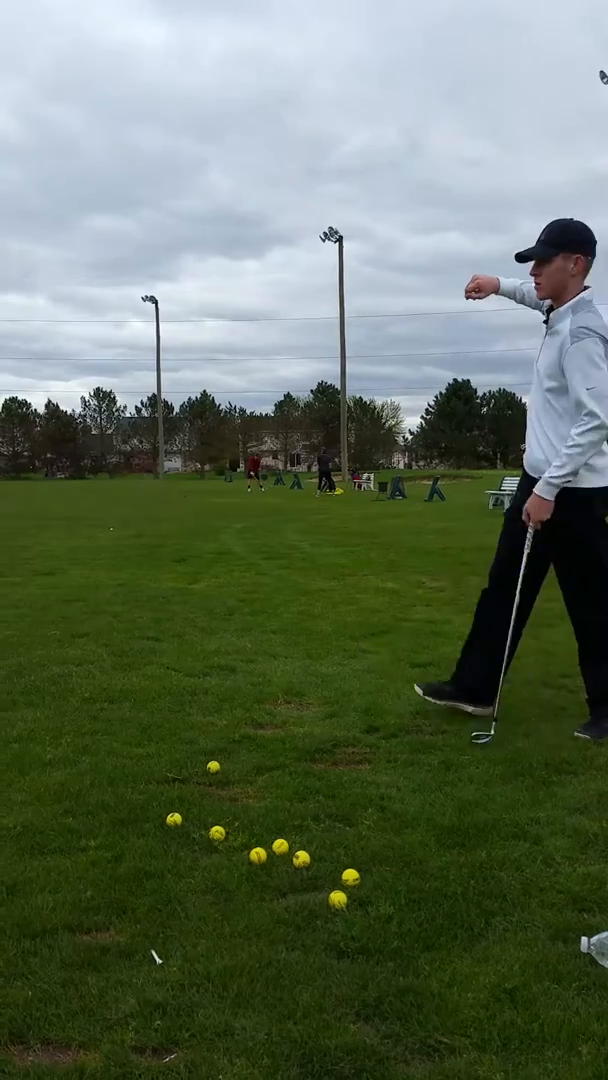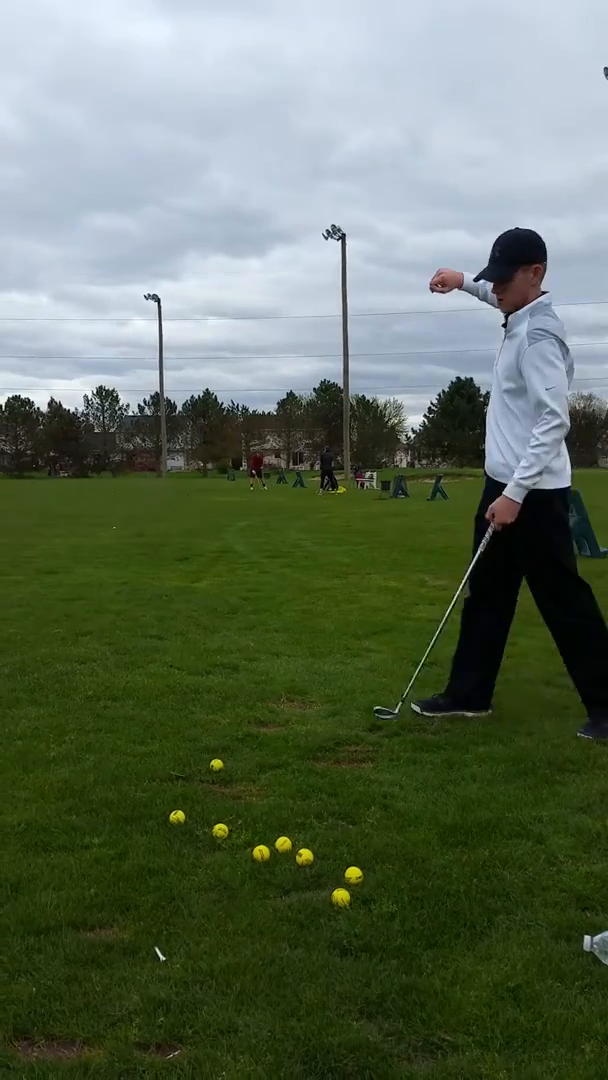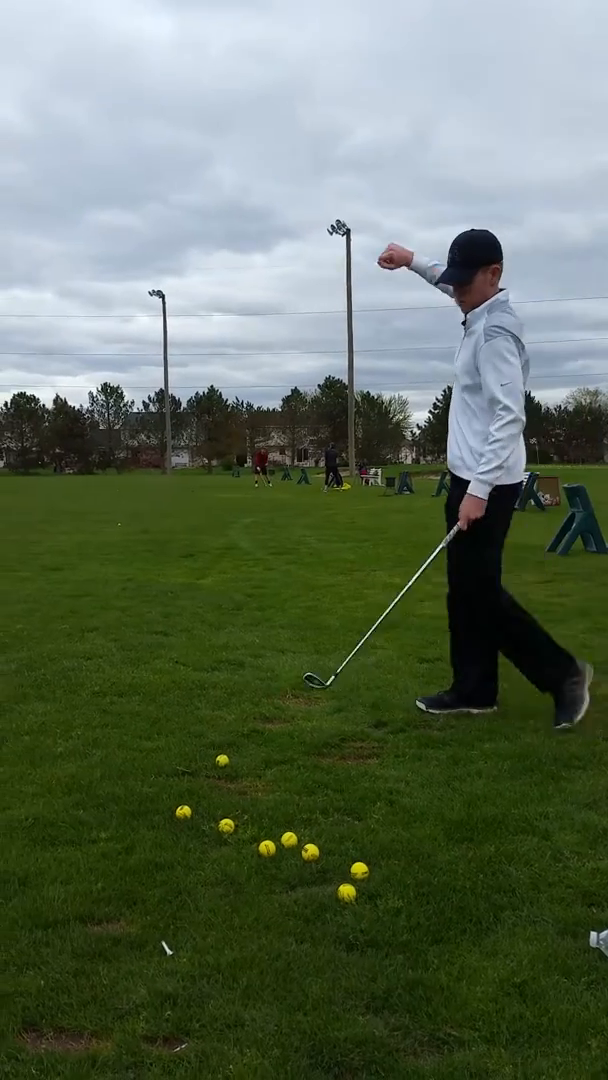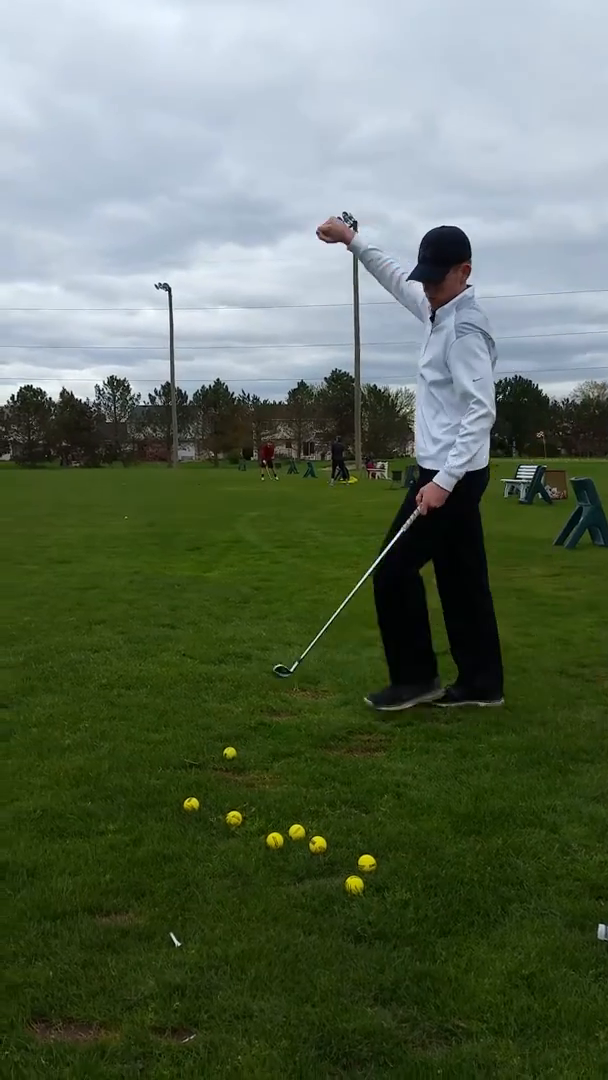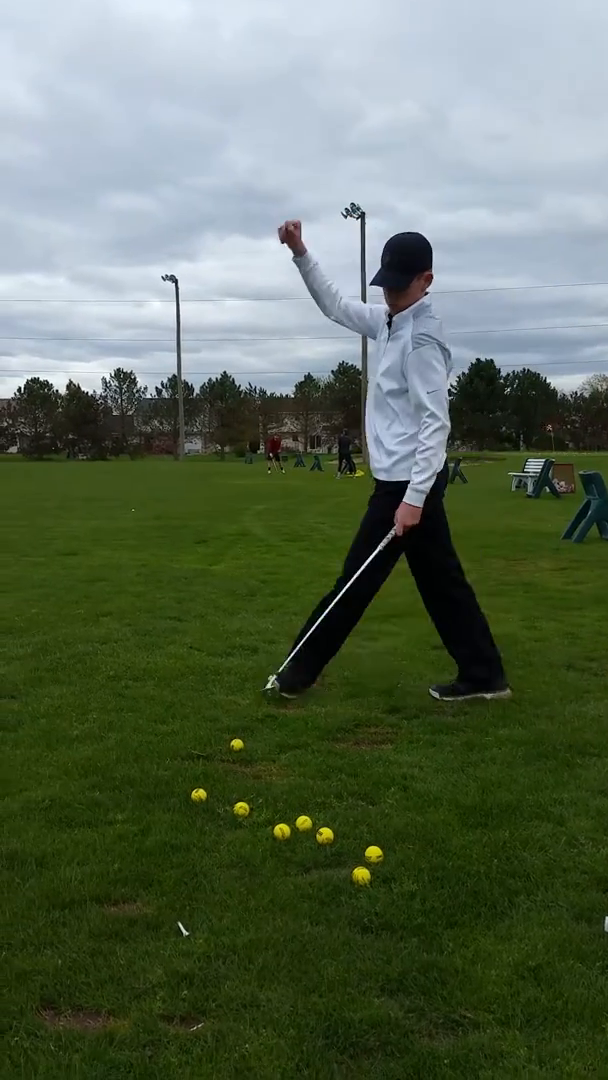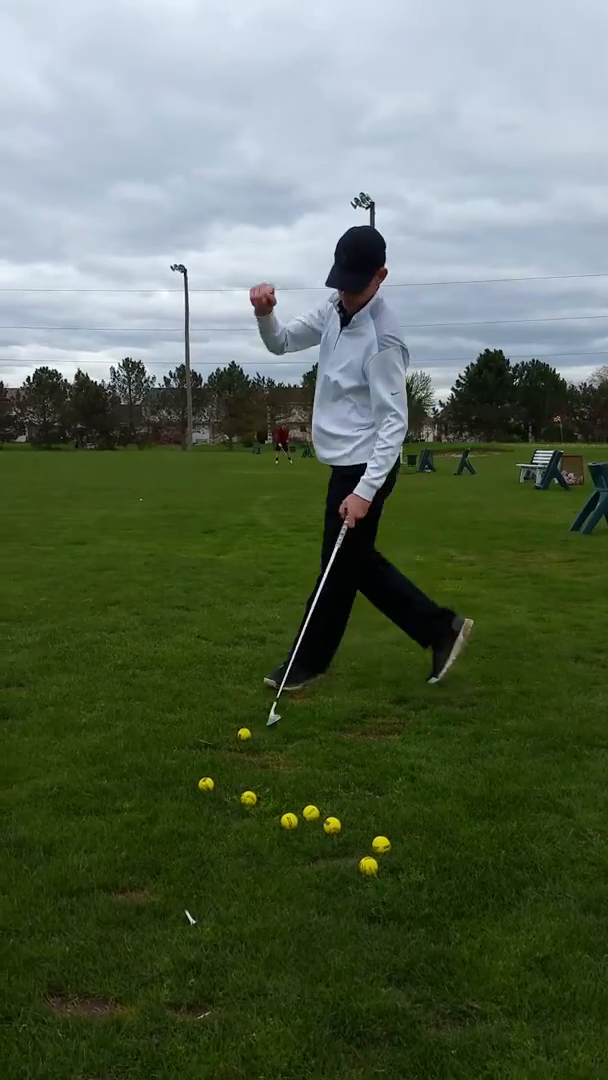
dt=0.2s
person 1, frame 1
right shoulder: (560, 316)
left wrist: (547, 489)
right wrist: (497, 285)
right hip: (540, 481)
right knee: (504, 585)
right ankle: (475, 687)
person 1, frame 2
left shoulder: (537, 333)
right shoulder: (522, 320)
left elbow: (553, 420)
right elbow: (500, 292)
left wrist: (516, 492)
right wrist: (457, 280)
left hip: (533, 491)
right hip: (506, 484)
left knee: (562, 599)
right knee: (486, 591)
right ankle: (469, 692)
person 1, frame 3
left shoulder: (497, 329)
right shoulder: (483, 318)
left elbow: (508, 416)
right elbow: (458, 283)
left wrist: (480, 491)
right wrist: (414, 262)
left hip: (490, 485)
right hip: (469, 477)
left knee: (476, 591)
right knee: (464, 589)
left ankle: (562, 673)
right ankle: (473, 688)
person 1, frame 4
left shoulder: (464, 327)
right shoulder: (439, 312)
left elbow: (479, 410)
right elbow: (398, 278)
left wrist: (444, 479)
right wrist: (352, 242)
left hip: (452, 473)
right hip: (453, 471)
left knee: (395, 569)
right knee: (461, 577)
left ankle: (416, 675)
right ankle: (481, 681)
person 1, frame 5
left shoulder: (422, 339)
right shoulder: (386, 319)
left elbow: (435, 423)
right elbow: (333, 304)
left wrist: (413, 497)
right wrist: (301, 253)
left hip: (409, 478)
right hip: (405, 477)
left knee: (360, 576)
right knee: (439, 576)
left ankle: (302, 669)
right ankle: (482, 673)
person 1, frame 6
left shoulder: (382, 336)
right shoulder: (331, 312)
left elbow: (392, 420)
right elbow: (280, 343)
left wrist: (366, 491)
right wrist: (266, 313)
left hip: (366, 468)
right hip: (345, 463)
left knee: (341, 568)
right knee: (362, 563)
left ankle: (310, 664)
right ankle: (441, 628)
